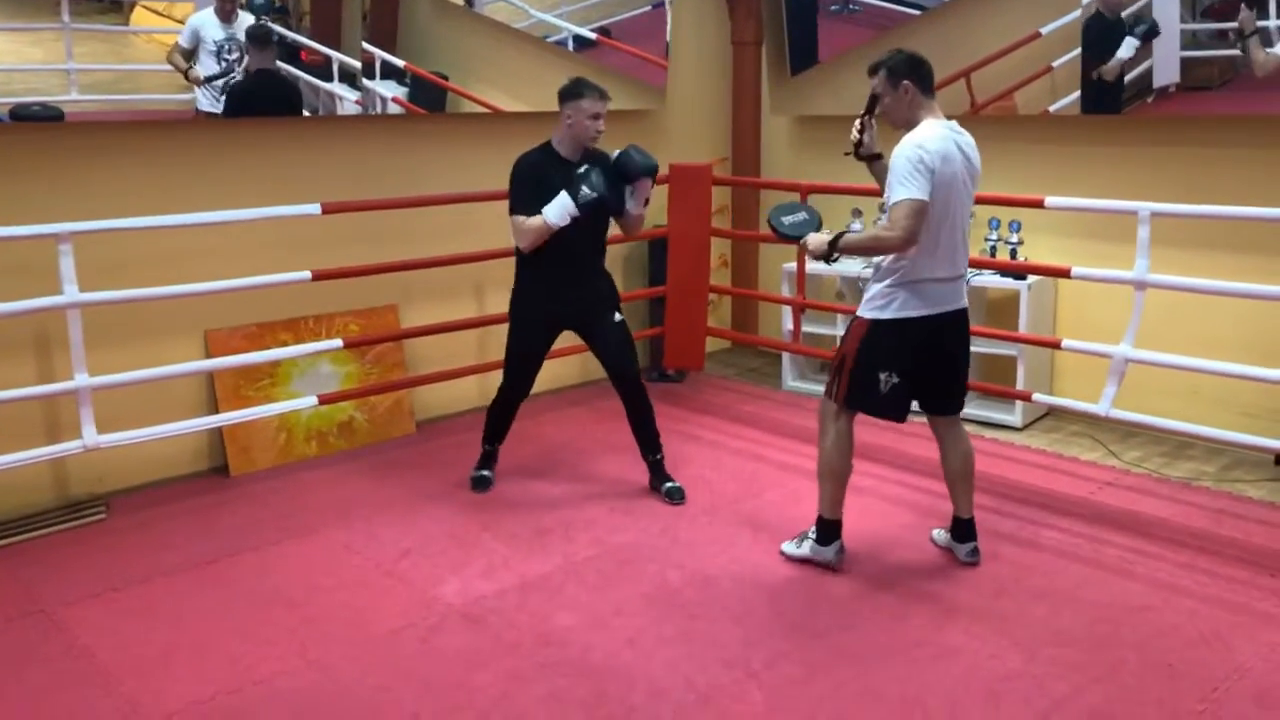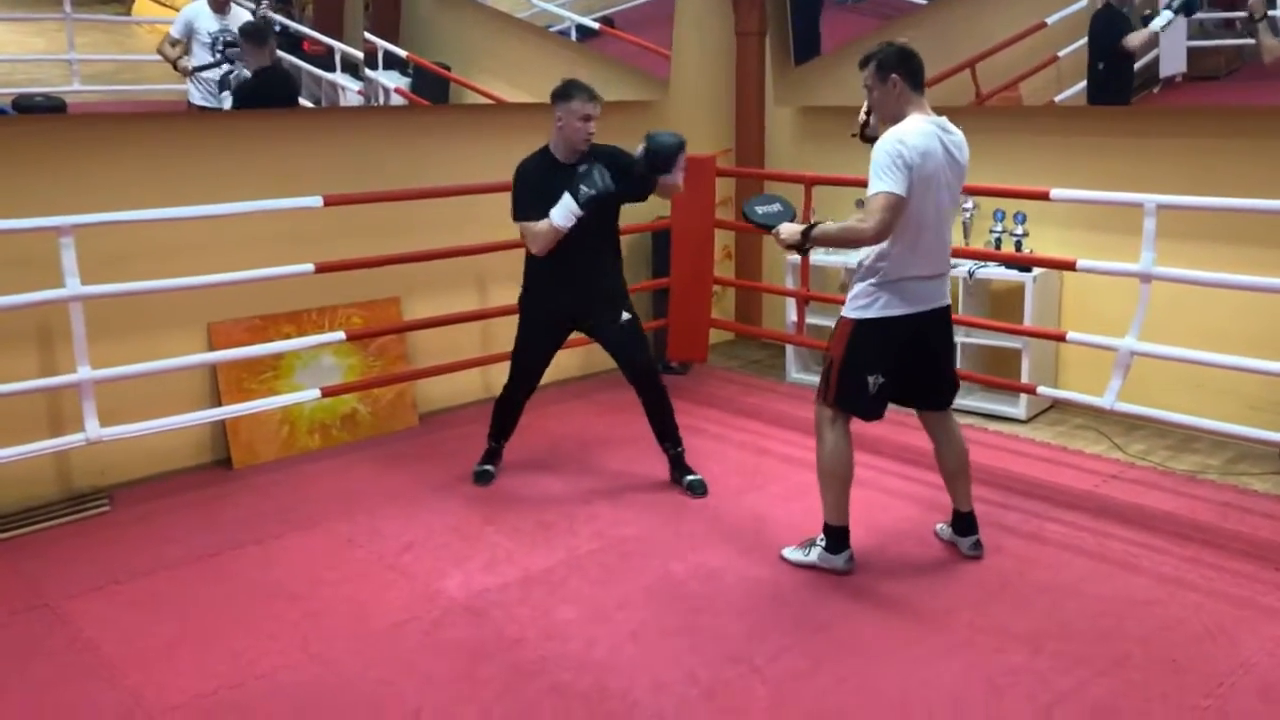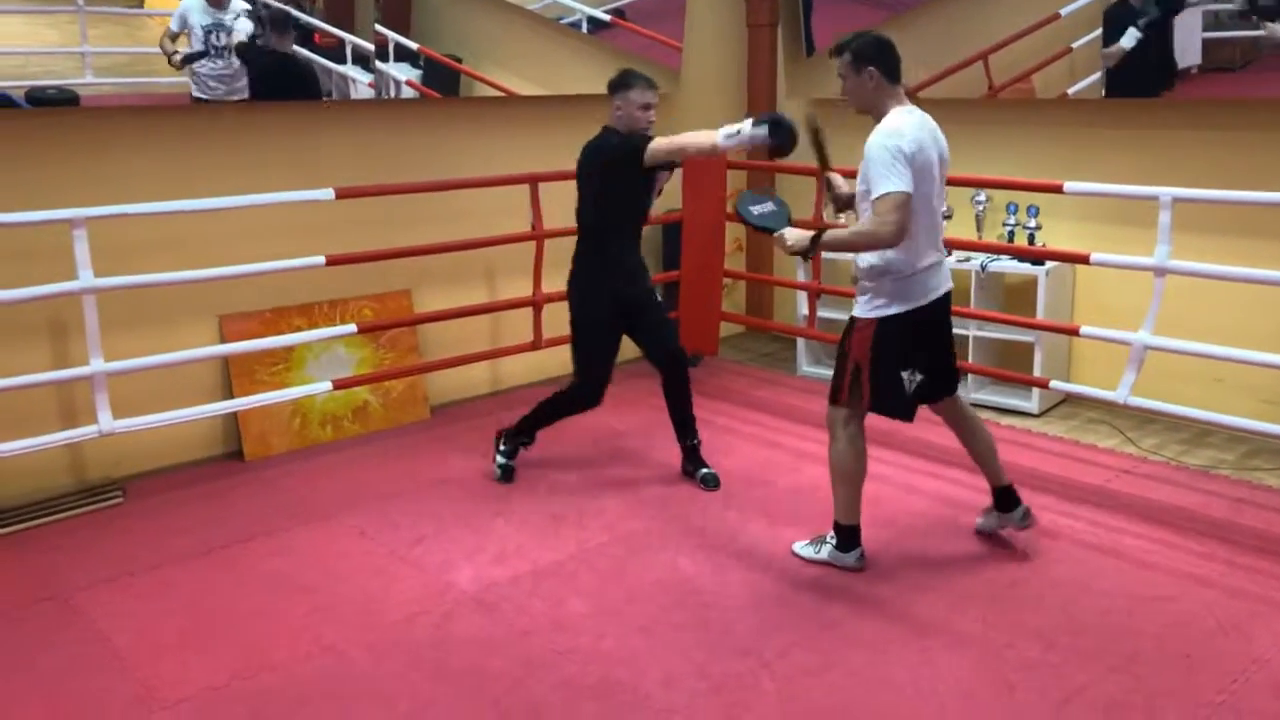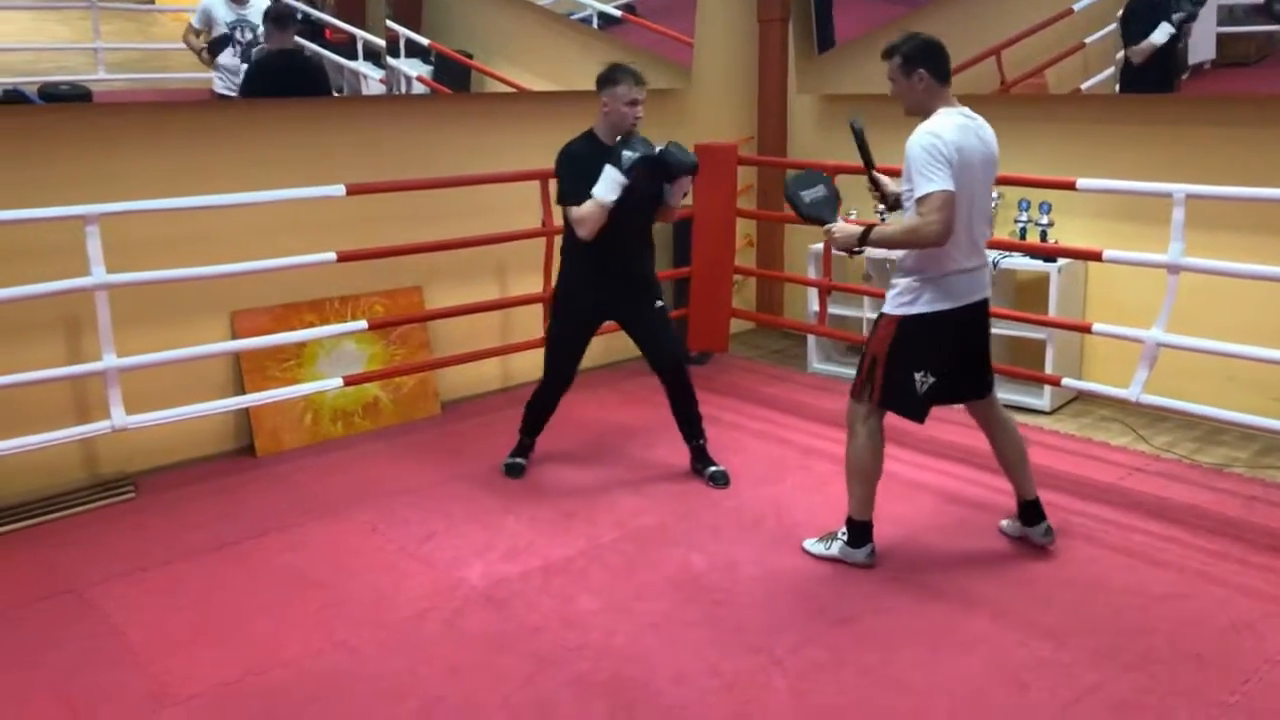
dt=0.3s
person 1, frame 1
left shoulder: (915, 148)
right shoulder: (964, 143)
left elbow: (900, 235)
left wrist: (831, 243)
right wrist: (872, 156)
left hip: (895, 310)
right hip: (948, 307)
left knee: (835, 410)
right knee: (947, 419)
left ankle: (826, 535)
right ankle: (964, 533)
person 1, frame 2
left shoulder: (896, 143)
right shoulder: (953, 140)
left elbow: (873, 227)
left wrist: (805, 233)
left hip: (881, 307)
right hip: (932, 304)
left knee: (831, 414)
right knee: (937, 414)
left ankle: (835, 543)
right ankle: (965, 526)
person 1, frame 3
left shoulder: (887, 139)
right shoulder: (924, 127)
left elbow: (890, 231)
left wrist: (811, 240)
right wrist: (853, 194)
left hip: (889, 304)
right hip: (930, 292)
left knee: (843, 414)
right knee: (946, 401)
left ankle: (845, 540)
right ankle: (1006, 503)
person 1, frame 4
left shoulder: (929, 138)
right shoulder: (980, 130)
left elbow: (934, 230)
left wrist: (861, 234)
right wrist: (900, 195)
left hip: (921, 304)
right hip: (971, 296)
left knee: (865, 410)
right knee: (984, 406)
left ankle: (857, 536)
right ankle: (1033, 517)
person 2, frame 1
left shoulder: (603, 165)
right shoulder: (530, 167)
left elbow: (631, 229)
right elbow: (525, 238)
left wrist: (639, 191)
right wrist: (570, 201)
left hip: (594, 293)
right hip: (538, 299)
left knee: (629, 378)
right knee: (515, 384)
left ankle: (657, 467)
right ankle: (488, 455)
person 2, frame 2
left shoulder: (610, 161)
right shoulder: (532, 172)
left elbow: (672, 191)
right elbow: (538, 244)
left wrist: (672, 168)
right wrist: (573, 201)
left hip: (604, 293)
right hip: (546, 298)
left knee: (645, 374)
right knee: (521, 383)
left ankle: (678, 461)
right ankle: (492, 451)
person 2, frame 3
left shoulder: (637, 151)
right shoulder: (607, 149)
right elbow: (676, 147)
left wrist: (656, 182)
right wrist: (750, 131)
left hip: (630, 281)
right hip: (598, 289)
left knee: (674, 362)
right knee: (590, 388)
left ankle: (692, 456)
right ankle: (514, 438)
person 2, frame 4
left shoulder: (643, 150)
right shoulder: (575, 155)
left elbow: (663, 214)
right elbow: (583, 227)
left wrist: (677, 187)
right wrist: (615, 174)
left hip: (637, 283)
right hip: (583, 288)
left knee: (673, 364)
right knee: (558, 376)
left ankle: (699, 452)
right ankle: (524, 444)
